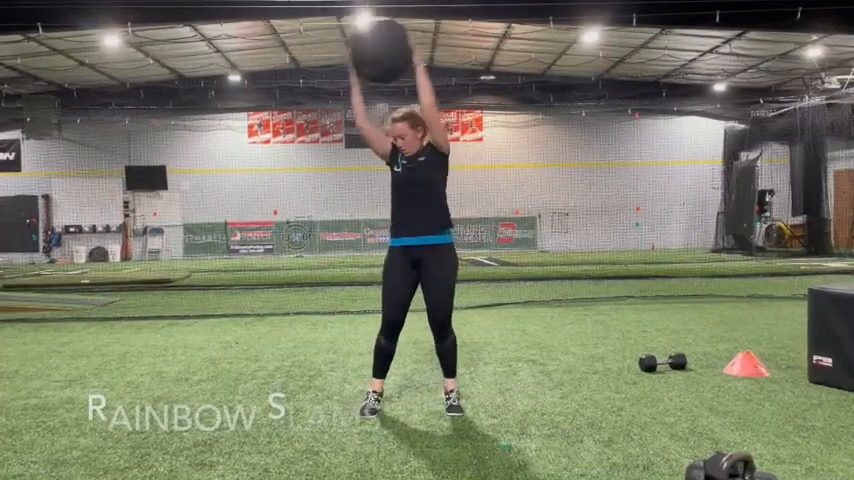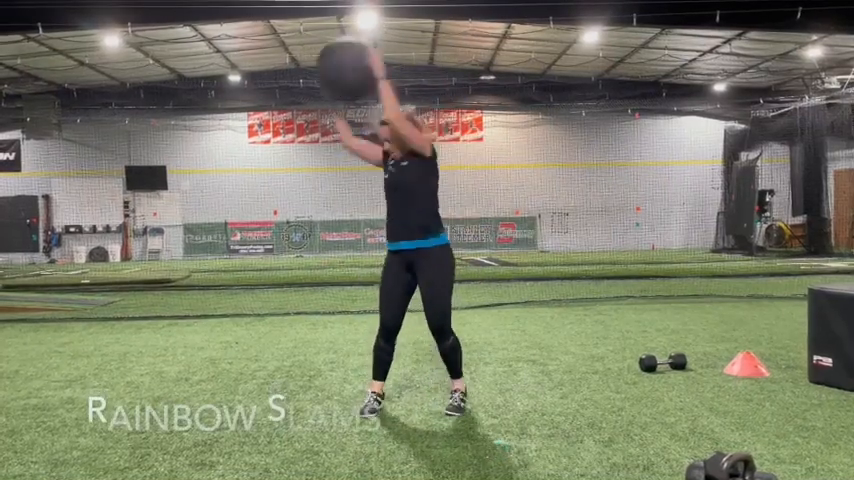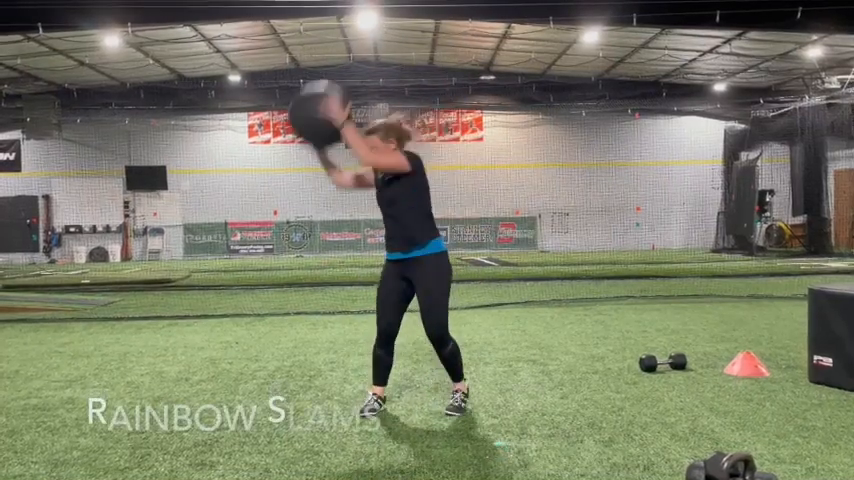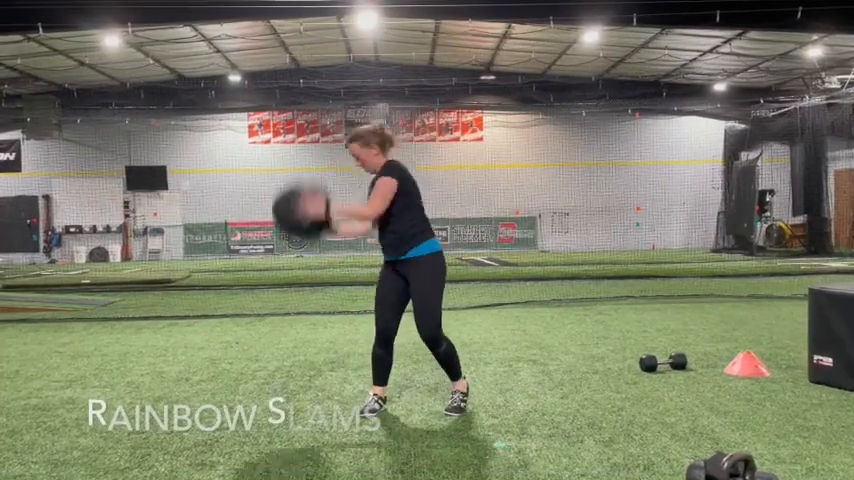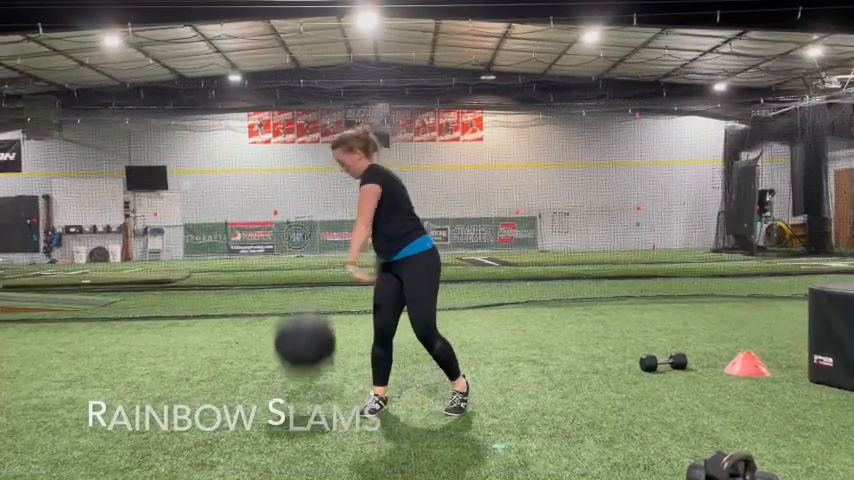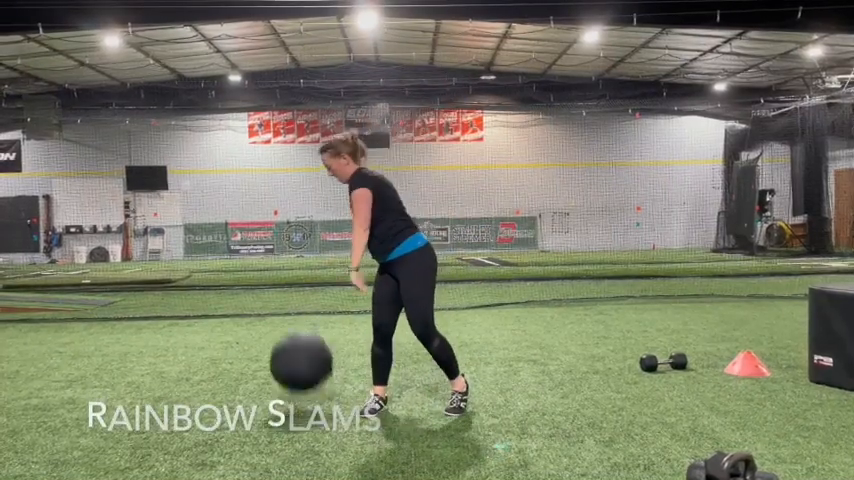
dt=0.1s
person 1, frame 1
left shoulder: (437, 152)
right shoulder: (395, 157)
left elbow: (429, 109)
right elbow: (362, 123)
left wrist: (419, 67)
right wrist: (356, 80)
left hip: (438, 250)
right hip: (401, 253)
left knee: (440, 324)
right knee: (390, 323)
left ankle: (451, 388)
right ankle: (375, 390)
person 1, frame 2
left shoulder: (424, 154)
right shoulder: (388, 161)
left elbow: (396, 119)
right elbow: (350, 140)
left wrist: (381, 77)
left hip: (432, 253)
right hip: (398, 257)
left knee: (440, 327)
right knee: (387, 327)
left ankle: (459, 387)
right ankle: (376, 392)
person 1, frame 3
left shoulder: (411, 163)
right shoulder: (384, 174)
left elbow: (371, 160)
right elbow: (343, 179)
left wrist: (343, 122)
right wrist: (321, 151)
left hip: (429, 261)
right hip: (396, 264)
left knee: (437, 331)
right knee: (385, 332)
left ankle: (461, 389)
right ankle: (377, 394)
person 1, frame 4
left shoulder: (393, 171)
right shoulder: (381, 180)
left elbow: (370, 212)
right elbow: (369, 225)
left wrist: (329, 210)
right wrist: (333, 225)
left hip: (424, 262)
right hip: (394, 265)
left knee: (430, 332)
right knee: (384, 333)
left ankle: (460, 387)
right ankle: (378, 394)
person 1, frame 5
left shoulder: (373, 177)
right shoulder: (376, 178)
left elbow: (364, 224)
left wrist: (351, 262)
right wrist: (372, 266)
left hip: (418, 260)
right hip: (392, 265)
left knee: (425, 330)
right knee: (382, 331)
left ankle: (460, 386)
right ankle: (379, 394)
person 1, frame 6
left shoulder: (361, 181)
right shoulder: (368, 182)
left elbow: (362, 228)
left wrist: (354, 270)
left hip: (414, 259)
right hip: (391, 264)
left knee: (423, 329)
right knee: (381, 330)
left ankle: (459, 385)
right ankle: (379, 394)
